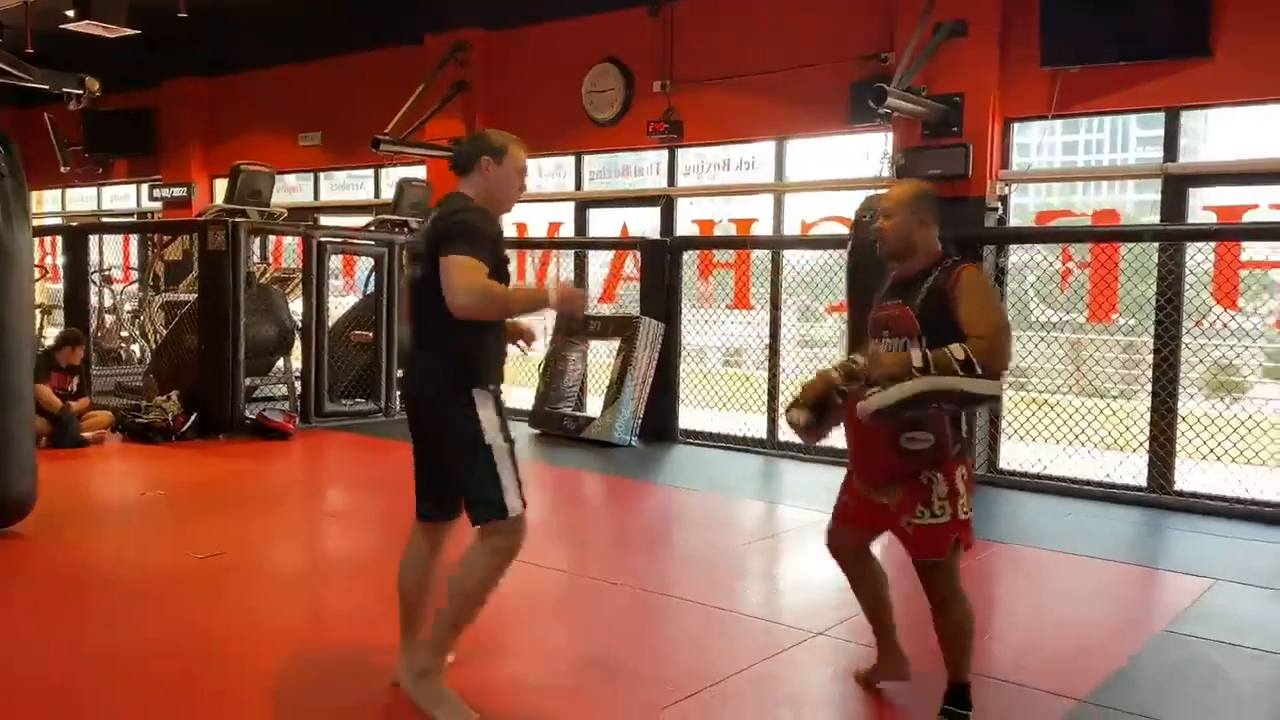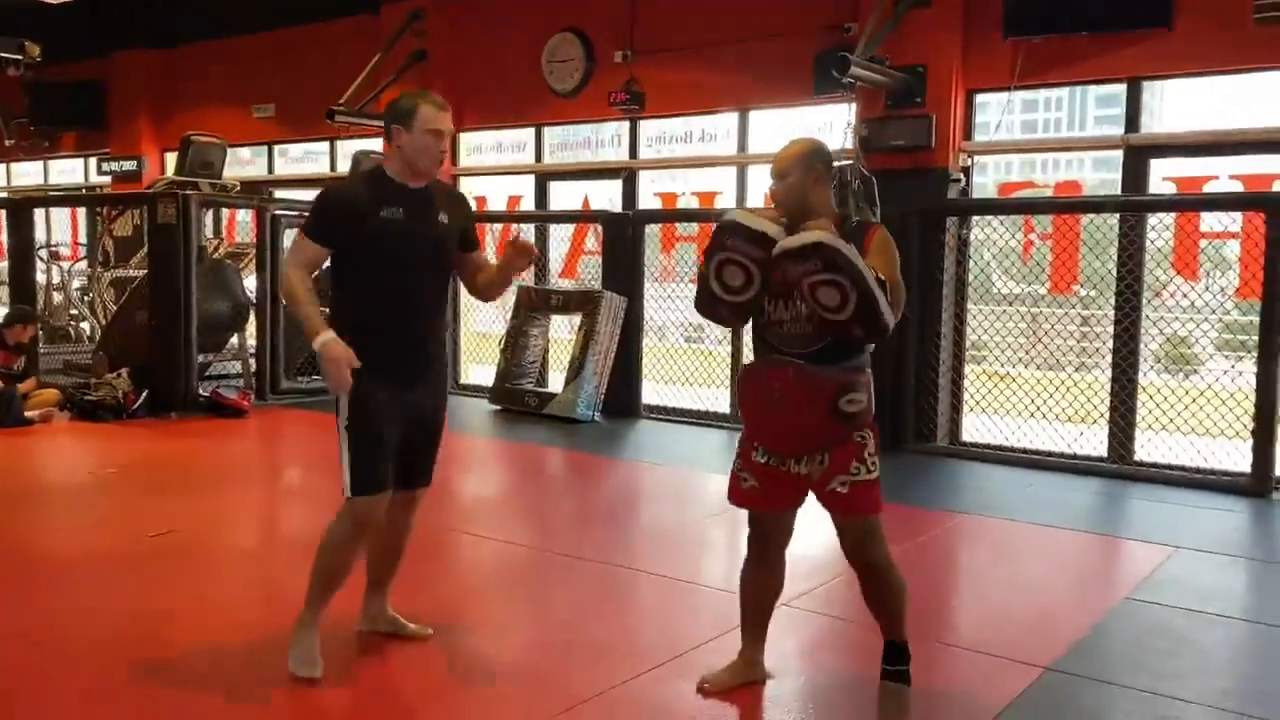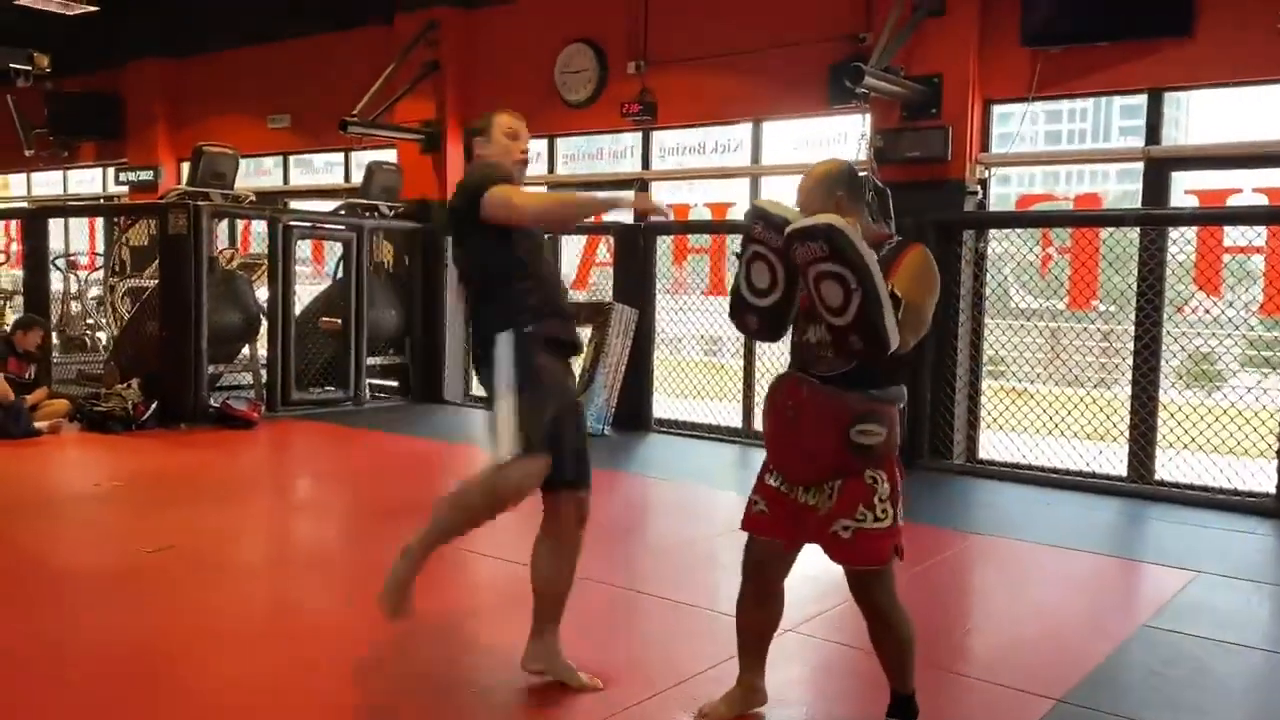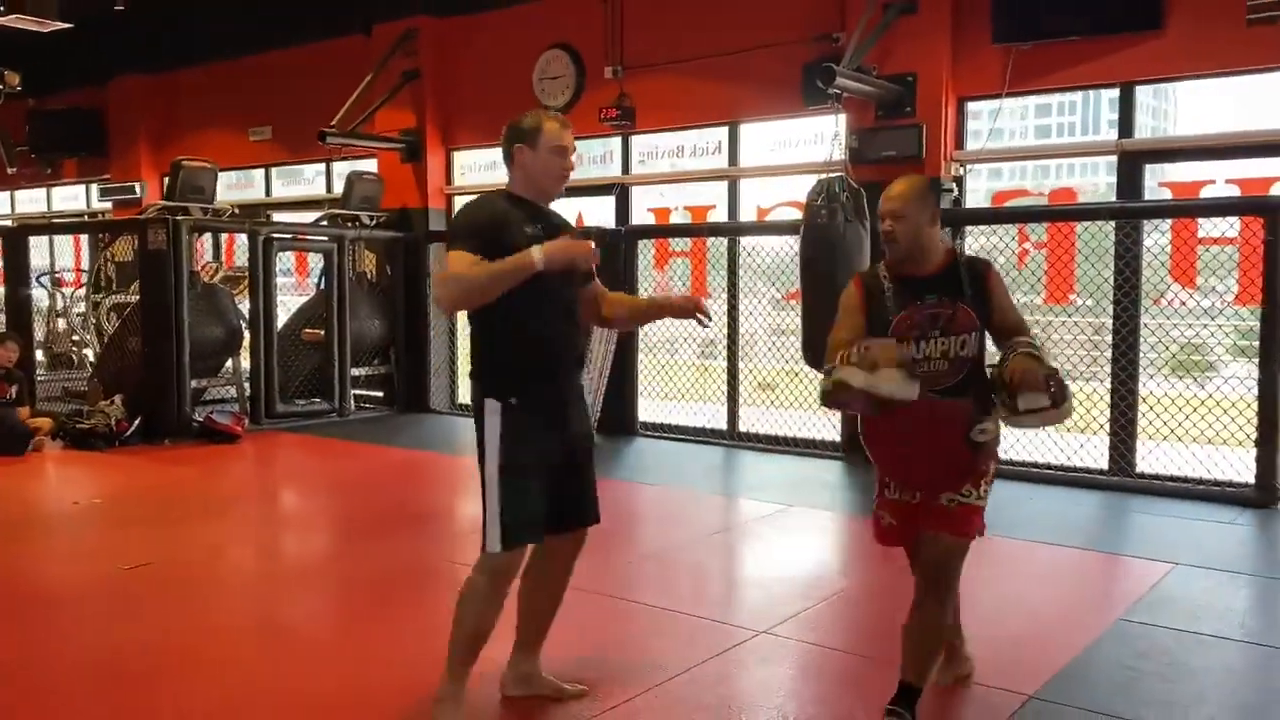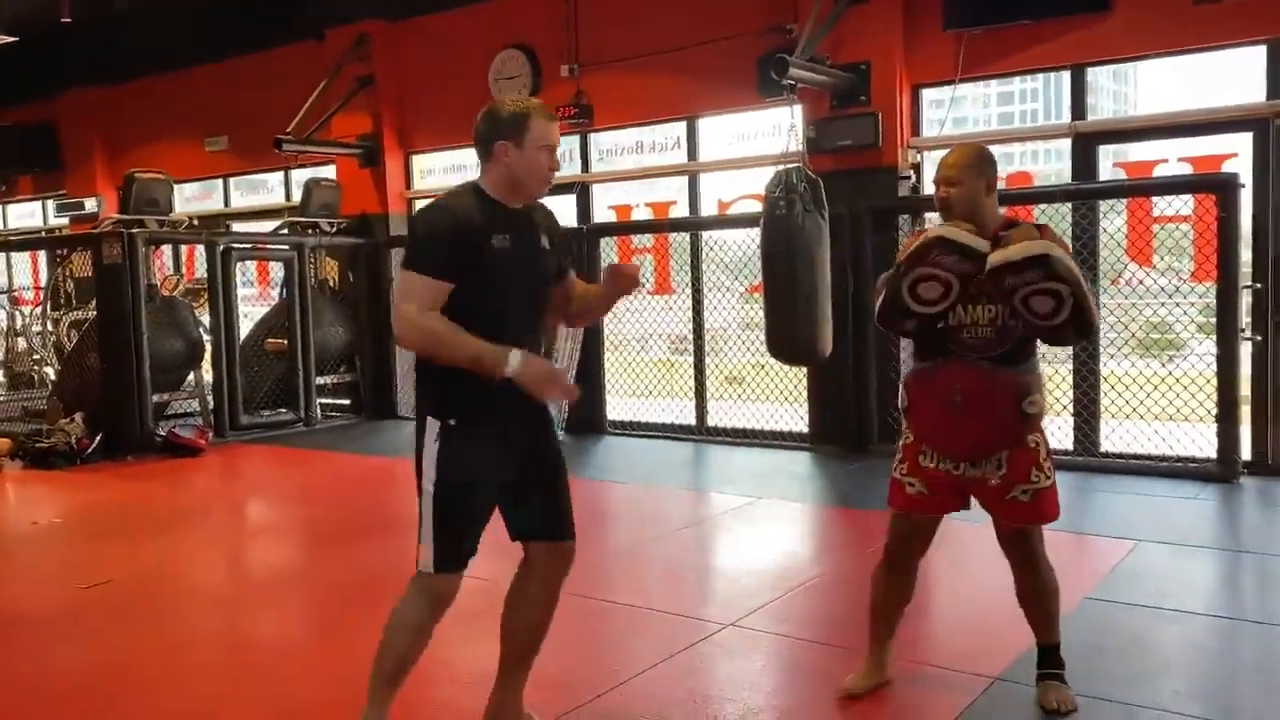
dt=0.7s
person 1, frame 1
left shoulder: (441, 220)
right shoulder: (472, 220)
right elbow: (466, 299)
left wrist: (500, 325)
right wrist: (543, 297)
left hip: (426, 389)
right hip: (460, 393)
left knee: (431, 524)
right knee: (503, 531)
left ankle: (414, 654)
right ankle: (425, 671)
person 1, frame 2
left shoulder: (451, 202)
right shoulder: (351, 196)
left elbow: (481, 286)
right elbow: (296, 270)
left wrist: (508, 266)
right wrist: (326, 338)
left hip: (428, 374)
right hip: (368, 375)
left knee: (405, 496)
right knee: (367, 506)
left ankle: (374, 607)
right ankle: (306, 627)
person 1, frame 3
left shoulder: (500, 225)
right shoulder: (477, 188)
right elbow: (533, 209)
right wrist: (620, 202)
left hip: (543, 351)
right hip: (520, 345)
left knee: (570, 508)
right knee: (526, 474)
left ankle: (544, 648)
right ankle: (416, 554)
person 1, frame 4
left shoulder: (561, 227)
right shoulder: (486, 216)
left elbow: (597, 310)
right elbow: (448, 291)
left wrist: (660, 306)
right wrist: (539, 259)
left hip: (566, 405)
right hip: (511, 407)
left knee: (564, 537)
right knee: (504, 557)
left ankle: (523, 668)
person 1, frame 5
left shoulder: (540, 222)
right shoulder: (448, 220)
left elbow: (571, 305)
right elbow: (410, 324)
left wrist: (608, 289)
right wrist: (512, 362)
left hip: (525, 417)
right hip: (459, 426)
left knee: (552, 555)
right knee: (438, 582)
person 2, frame 1
left shoulder: (963, 280)
right shoulder: (891, 283)
left elbow: (993, 355)
left wrist: (912, 363)
left hip: (930, 456)
right hip: (882, 449)
left knee: (939, 579)
right knee: (845, 543)
right ankle: (890, 655)
person 2, frame 2
left shoulder: (867, 239)
right shoulder: (769, 240)
left elbow: (885, 314)
right hip: (772, 413)
left knee: (864, 545)
right knee: (764, 539)
left ankle: (896, 659)
right ankle: (751, 657)
person 2, frame 3
left shoulder: (909, 260)
right shoulder: (811, 254)
left elbow: (895, 336)
right elbow: (757, 322)
left wrist: (852, 260)
right wrist: (766, 250)
left hip: (860, 450)
right hip: (796, 440)
left knee: (873, 588)
right knee: (760, 567)
person 2, frame 4
left shoulder: (979, 277)
right shoulder: (866, 287)
left elbow: (1015, 335)
right elbow: (836, 360)
left wrist: (1027, 360)
right wrist: (868, 359)
left hip: (964, 448)
right hip: (900, 449)
left knee: (937, 575)
right knee: (927, 570)
right ankle: (953, 656)
person 2, frame 5
left shoulder: (1035, 240)
right shoulder: (926, 243)
left elbow: (1077, 323)
right elbow: (891, 315)
left wrist: (1034, 259)
right wrist: (934, 260)
left hip: (1008, 421)
right hip: (933, 419)
left knee: (1025, 547)
right knee: (902, 544)
left ankle: (1050, 668)
right ankle: (876, 661)
